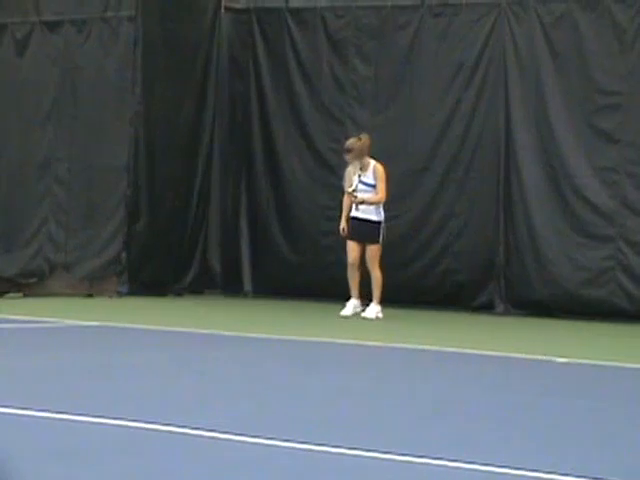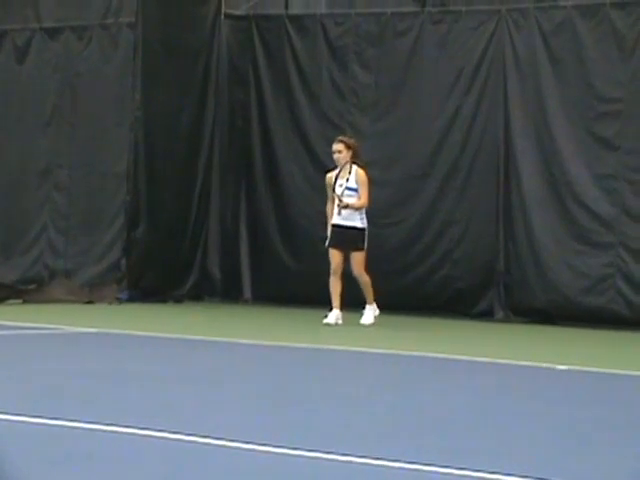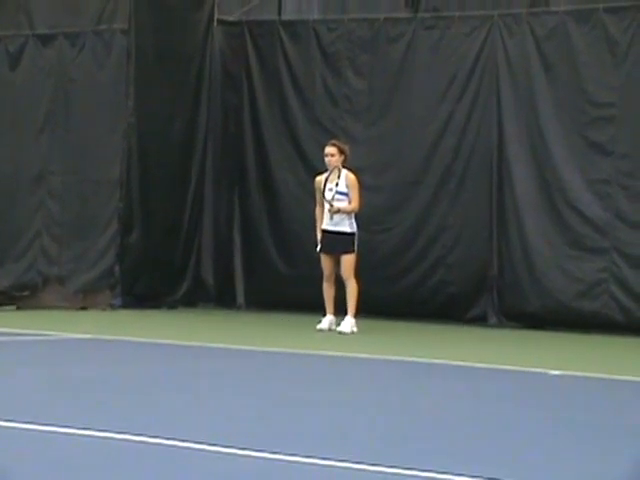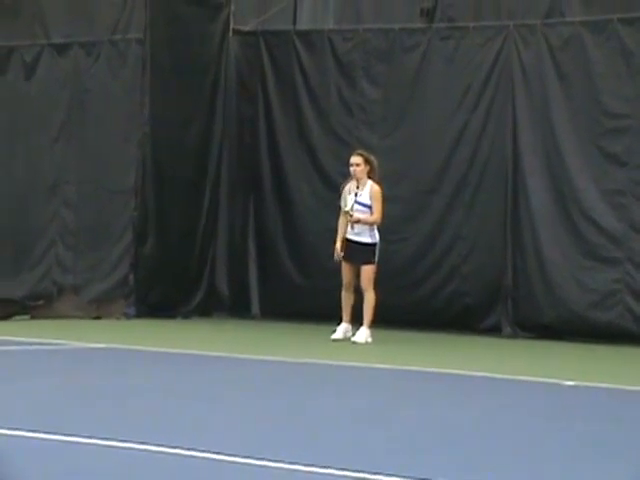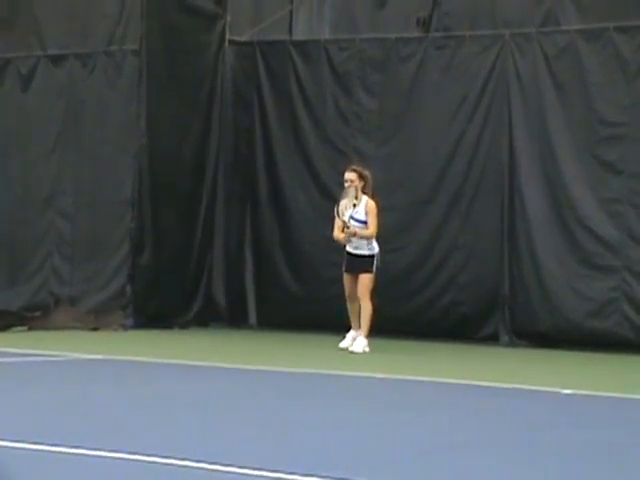
dt=0.4s
person 1, frame 1
left shoulder: (377, 169)
right shoulder: (350, 170)
left elbow: (381, 197)
left wrist: (362, 199)
right wrist: (343, 219)
left hip: (373, 221)
right hip: (355, 220)
left knee: (372, 265)
right knee: (352, 262)
left ankle: (375, 306)
right ankle: (354, 301)
person 1, frame 2
left shoulder: (359, 174)
right shoulder: (331, 177)
left elbow: (364, 202)
left wrist: (347, 204)
right wrist: (329, 226)
left hip: (356, 228)
right hip: (337, 227)
left knee: (358, 272)
right knee: (334, 270)
left ankle: (371, 306)
right ankle: (335, 312)
person 1, frame 3
left shoulder: (349, 178)
right shoulder: (320, 180)
left elbow: (355, 206)
left wrist: (339, 208)
right wrist: (318, 230)
left hip: (346, 232)
right hip: (327, 232)
left knee: (348, 276)
right knee: (327, 276)
left ankle: (350, 319)
right ankle: (329, 317)
person 1, frame 4
left shoulder: (374, 189)
right shoulder: (346, 189)
left elbow: (377, 218)
right elbow: (343, 217)
left wrist: (359, 218)
right wrist: (339, 241)
left hip: (368, 243)
right hip: (350, 241)
left knee: (366, 287)
right knee: (347, 285)
left ankle: (365, 330)
right ankle: (345, 325)
person 1, frame 5
left shoulder: (369, 204)
left elbow: (372, 233)
right elbow: (336, 231)
left wrist: (355, 232)
right wrist: (342, 237)
left hip: (368, 255)
right hip: (350, 253)
left knee: (363, 296)
right knee: (350, 296)
left ankle: (363, 340)
right ankle: (355, 331)
